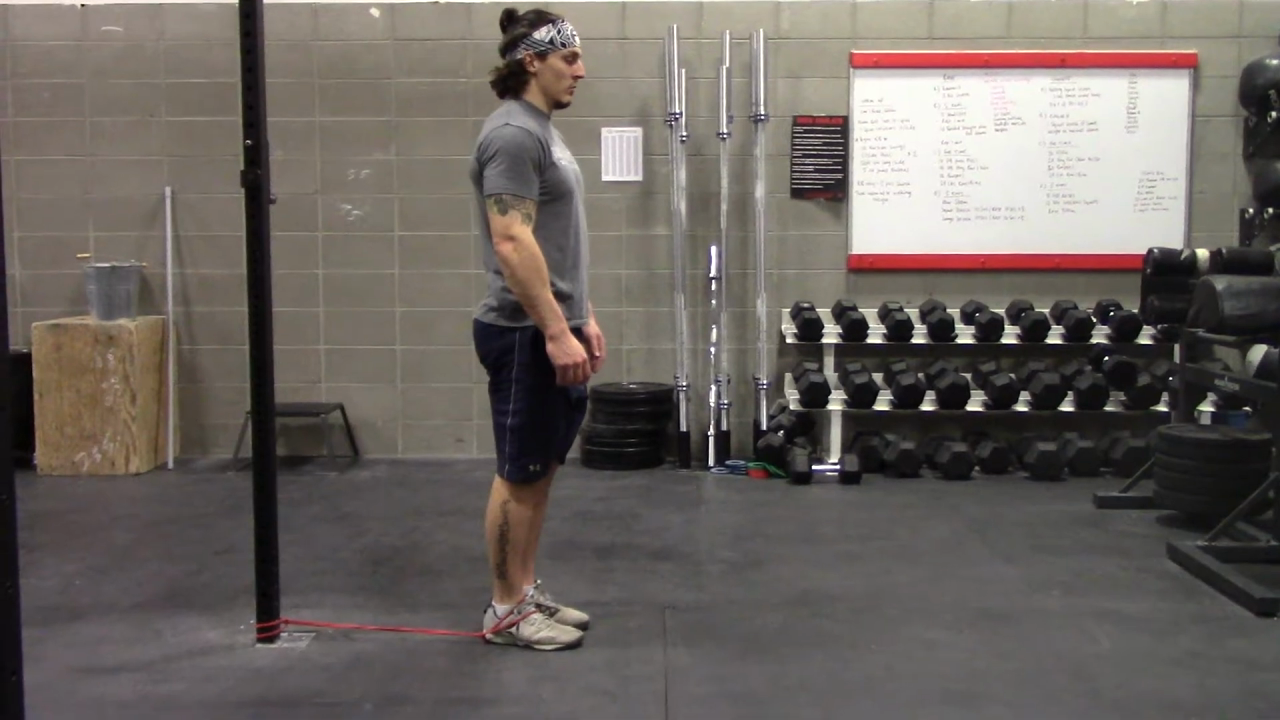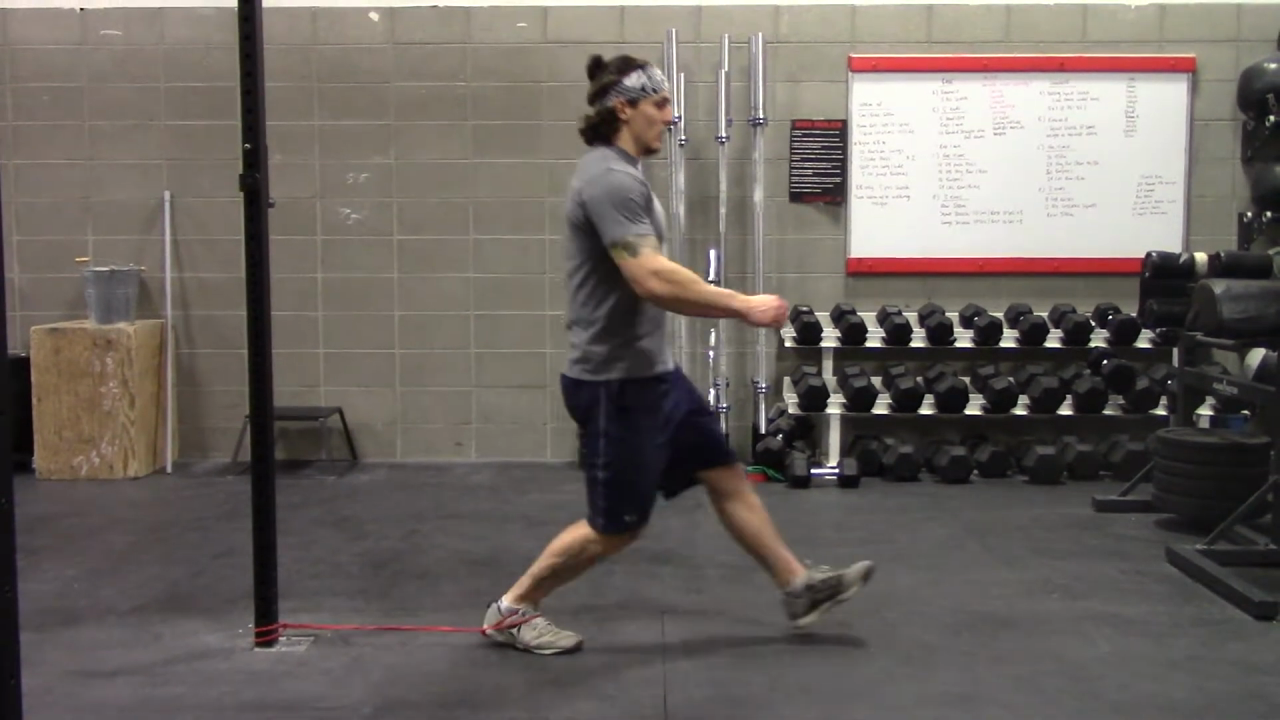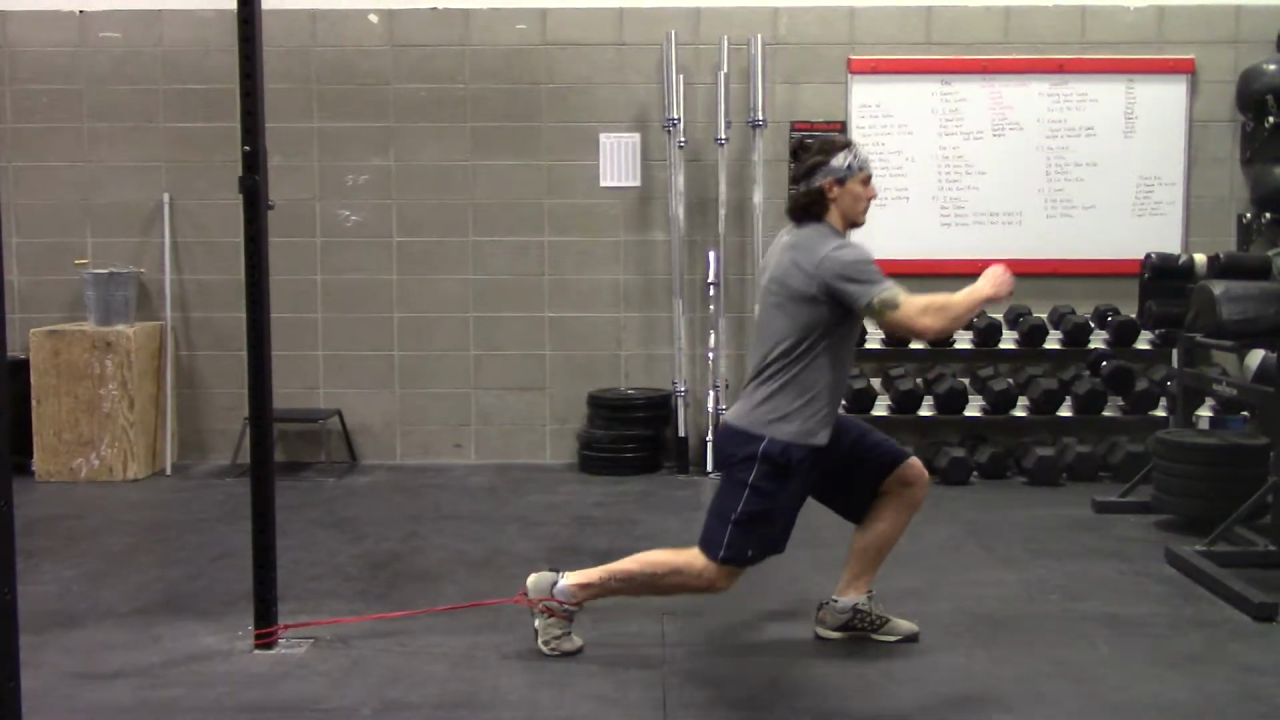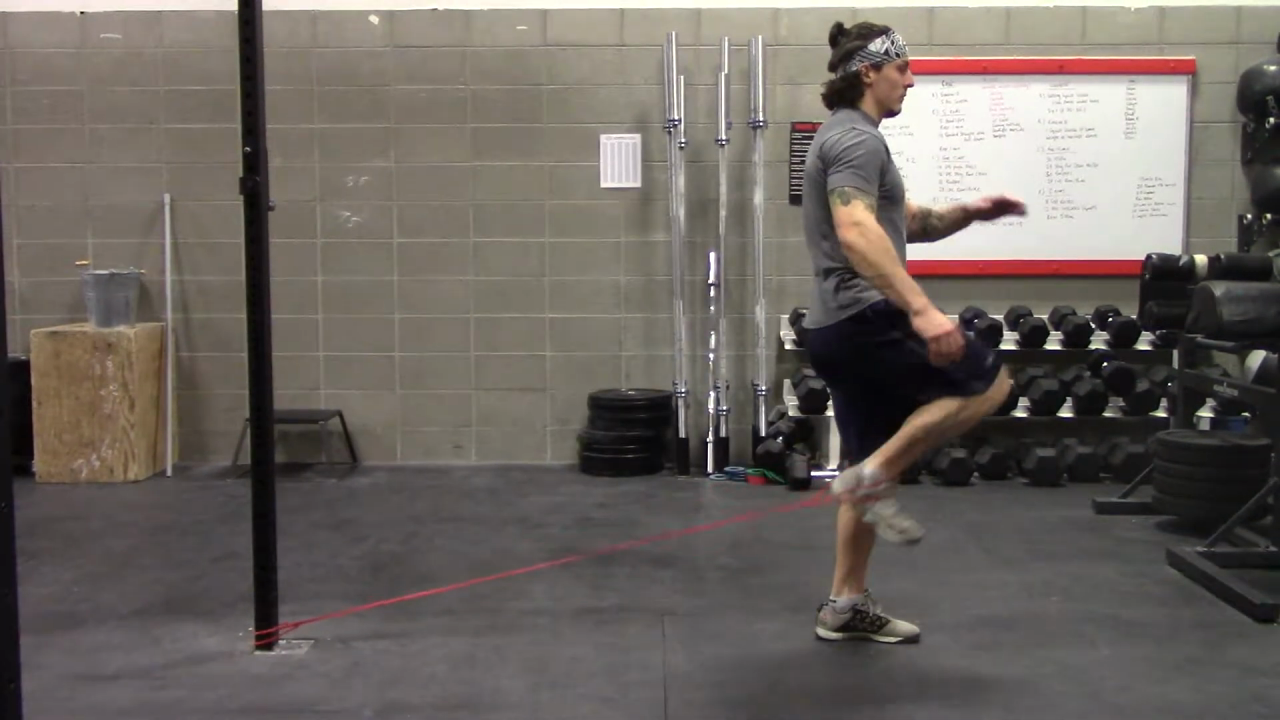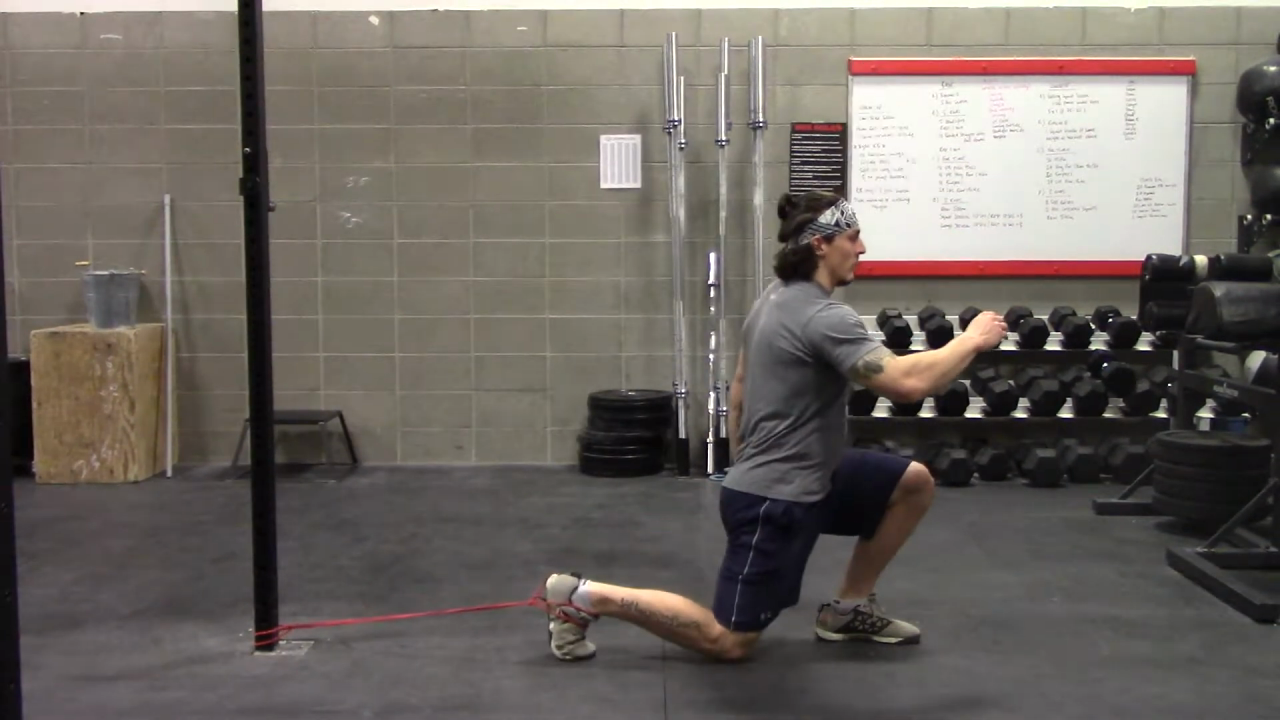
dt=1s
person 1, frame 1
left shoulder: (541, 132)
right shoulder: (513, 134)
right elbow: (513, 243)
left wrist: (583, 319)
right wrist: (556, 334)
left hip: (552, 330)
right hip: (526, 335)
left knee: (541, 470)
right knee: (520, 474)
left ankle: (527, 592)
right ankle: (506, 610)
person 1, frame 2
left shoulder: (615, 172)
right shoulder: (611, 181)
right elbow: (654, 280)
right wrist: (747, 306)
left hip: (651, 371)
right hip: (615, 384)
left knee: (725, 478)
right knee: (618, 525)
left ankle: (803, 587)
right ankle: (513, 610)
person 1, frame 3
left shoulder: (799, 243)
right shoulder: (833, 255)
right elbow: (920, 322)
left wrist: (821, 400)
right wrist: (982, 293)
left hip: (803, 426)
right hip: (770, 441)
left knee: (907, 480)
right knee: (714, 570)
left ankle: (848, 606)
right ankle: (561, 592)
person 1, frame 4
left shoulder: (852, 137)
right shoulder: (853, 137)
left elbow: (905, 223)
right elbow: (857, 233)
left wrist: (970, 211)
right wrist: (922, 308)
left hip: (844, 325)
right hip: (861, 317)
left knee: (878, 463)
right knee: (987, 386)
left ankle: (845, 604)
right ankle: (869, 480)
person 1, frame 5
left shoulder: (779, 298)
right shoulder: (822, 317)
left elbow: (740, 390)
right elbow: (908, 383)
left wrist: (743, 463)
right wrist: (971, 340)
left hip: (797, 479)
right hip: (777, 499)
left knee: (914, 484)
right knee: (729, 639)
left ankle: (849, 608)
right ankle: (582, 597)
